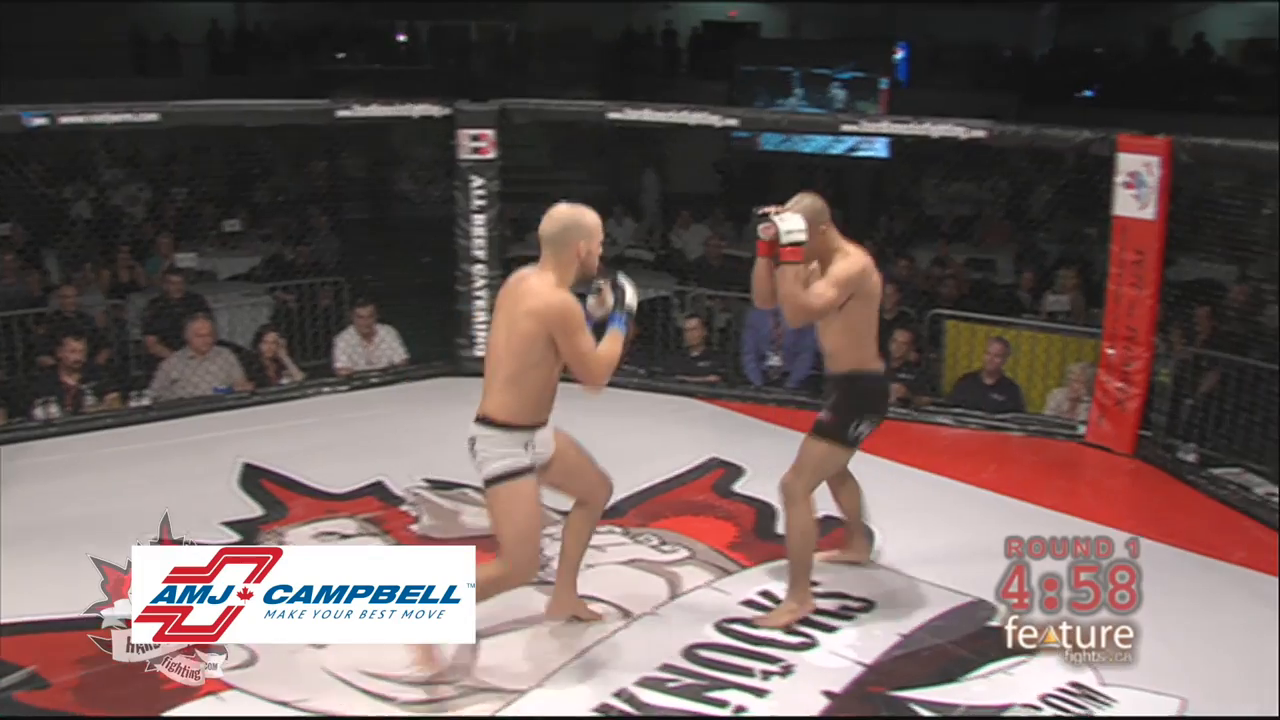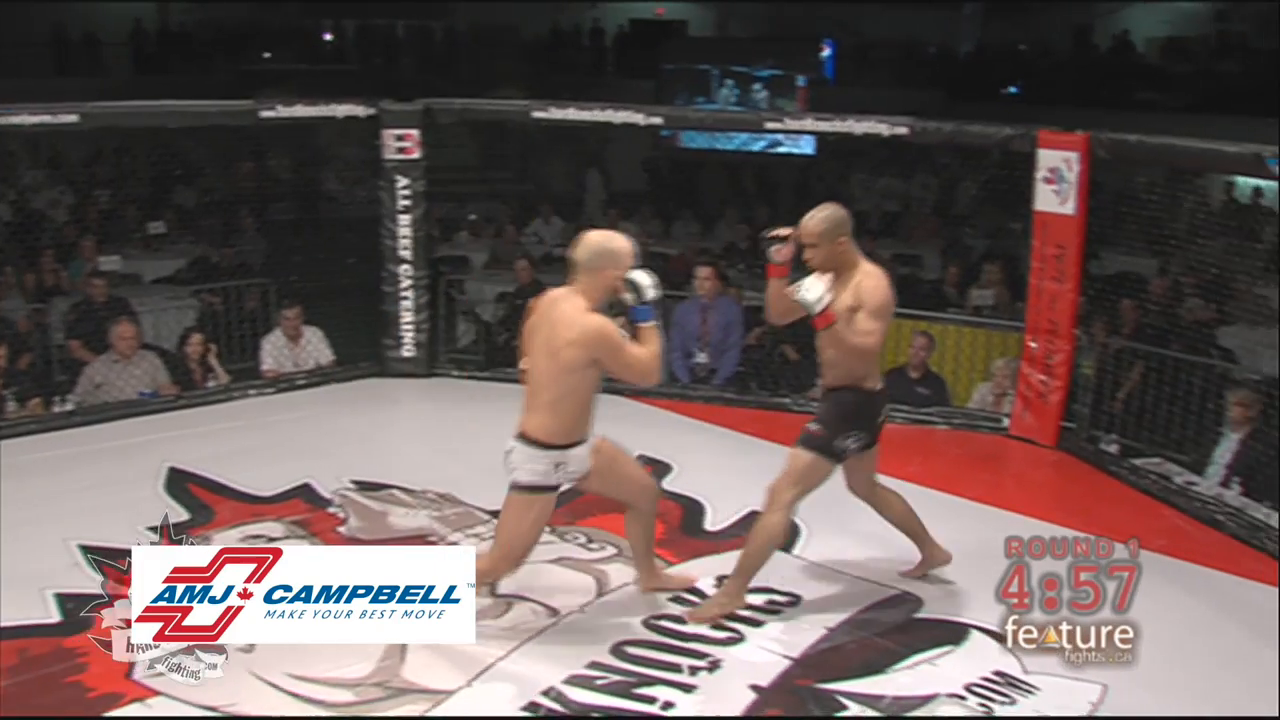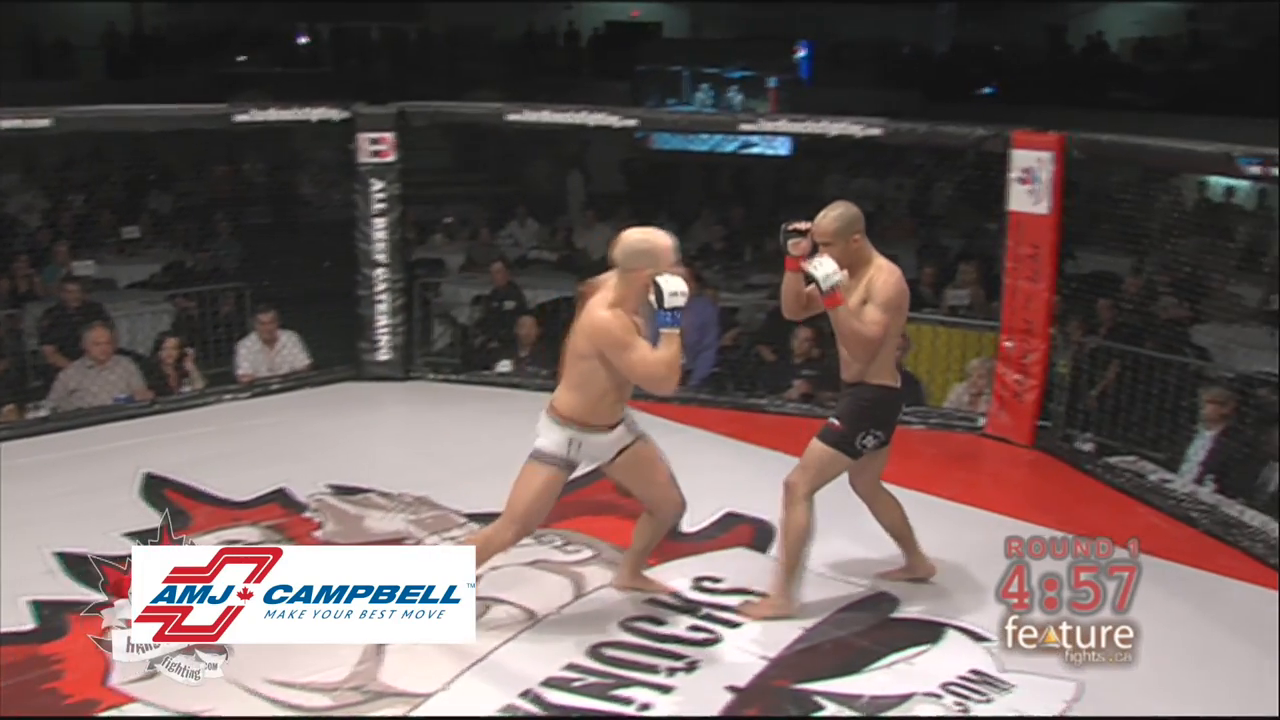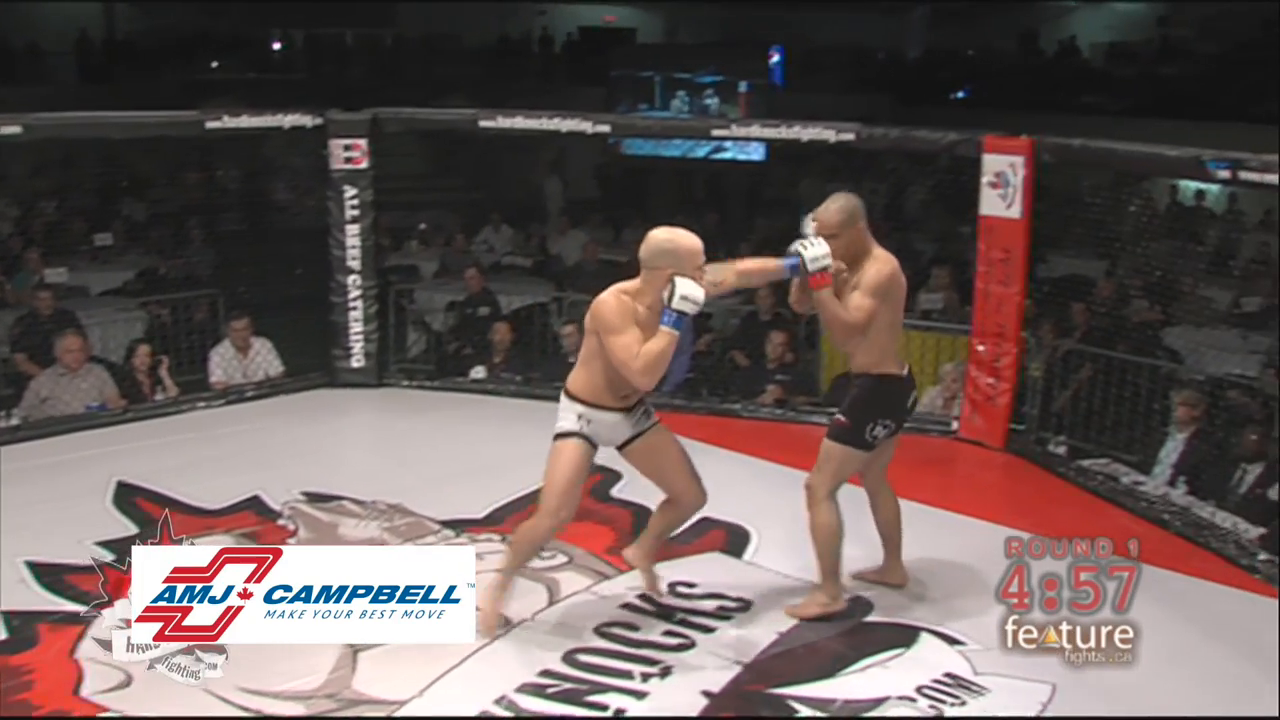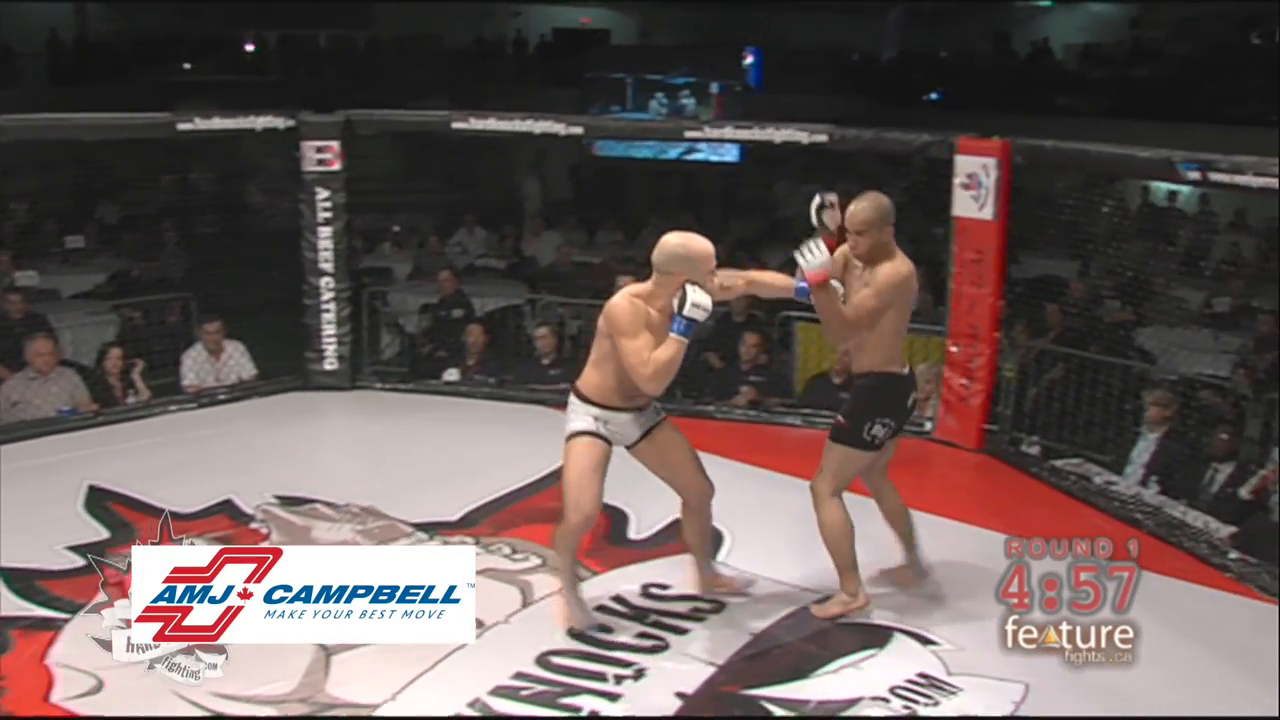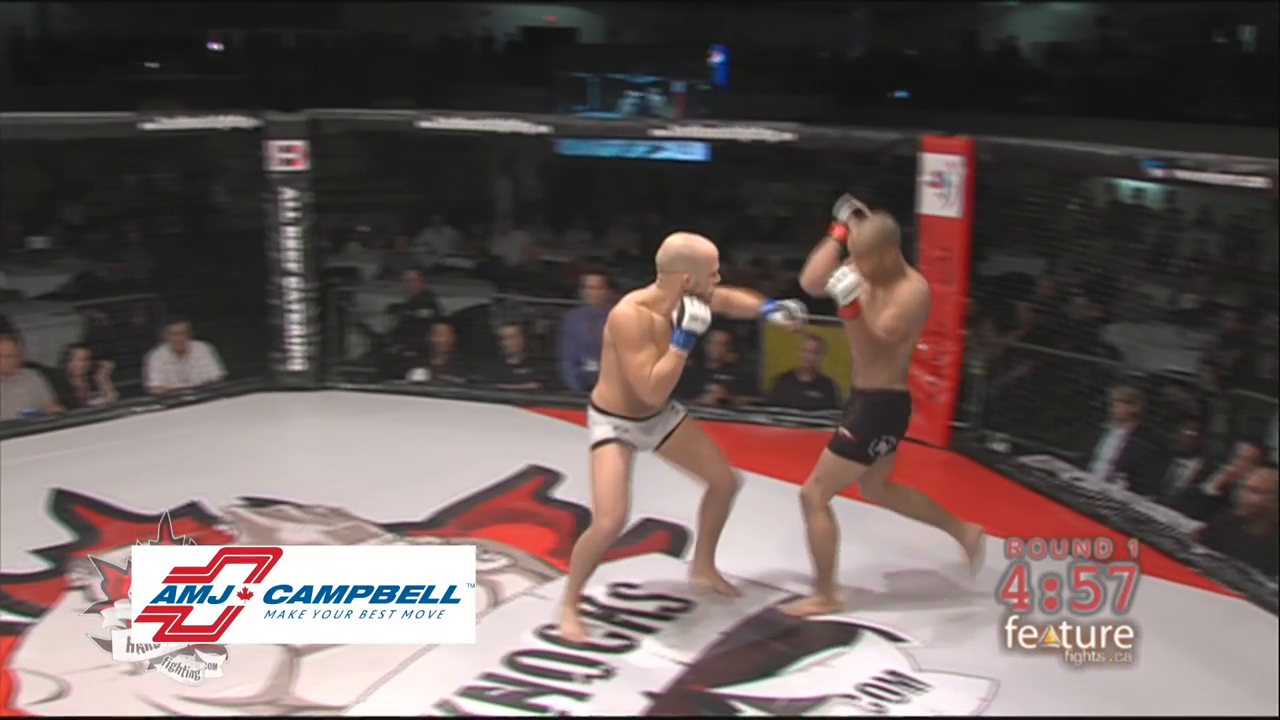
dt=0.3s
person 1, frame 1
left shoulder: (853, 267)
right shoulder: (820, 265)
left elbow: (794, 313)
right elbow: (763, 298)
left wrist: (791, 253)
right wrist: (766, 247)
left hip: (859, 390)
right hip: (851, 384)
left knee: (794, 486)
right knee: (832, 470)
left ankle: (799, 599)
right ankle: (858, 540)
person 1, frame 2
left shoulder: (871, 284)
right shoulder: (829, 277)
left elbow: (863, 358)
right elbow: (777, 317)
left wrist: (824, 314)
right wrist: (779, 269)
left hip: (855, 403)
right hip: (852, 401)
left knee: (781, 494)
right knee: (864, 486)
left ankle: (733, 593)
right ankle: (931, 552)
person 1, frame 3
left shoulder: (886, 281)
right shoulder: (845, 274)
left elbow: (863, 349)
right elbow: (793, 310)
left wrist: (834, 296)
right wrist: (795, 260)
left hip: (870, 400)
right hip: (868, 396)
left knee: (798, 486)
right knee: (867, 485)
left ankle: (782, 595)
right ankle: (917, 562)
person 1, frame 4
left shoulder: (880, 270)
right shoulder: (848, 264)
left elbow: (843, 332)
right elbow: (801, 304)
left wrist: (820, 276)
right wrist: (808, 254)
left hip: (879, 390)
right hip: (884, 387)
left knee: (819, 486)
right knee: (874, 481)
left ankle: (830, 593)
right ankle: (893, 567)
person 1, frame 5
left shoulder: (896, 272)
right shoulder: (855, 254)
left elbow: (843, 327)
right elbow: (803, 278)
left wrist: (820, 283)
right wrist: (823, 228)
left hip: (879, 390)
right hip: (887, 386)
left knee: (824, 489)
right knee: (874, 479)
left ankle: (851, 593)
right ankle: (912, 561)
person 1, frame 6
left shoulder: (912, 291)
right shoulder: (864, 273)
left elbow: (874, 350)
right elbow: (810, 283)
left wrist: (850, 307)
right wrist: (839, 232)
left hip: (880, 405)
right hip: (871, 400)
left knee: (814, 495)
right knee: (877, 488)
left ankle: (824, 596)
right ankle: (964, 533)
person 2, frame 1
left shoulder: (523, 280)
right shoulder: (556, 305)
right elbow: (595, 376)
left wrist: (594, 313)
right wrist: (619, 321)
left hip: (531, 432)
right hip: (504, 442)
left knee: (597, 490)
right knee: (519, 566)
left ankle: (565, 599)
person 2, frame 2
left shoulder: (551, 301)
right shoulder: (594, 327)
left elbow: (530, 348)
right elbow: (648, 375)
right wrist: (646, 311)
left hip: (575, 444)
right hip: (544, 456)
left knee: (645, 494)
right knee: (503, 560)
left ankle: (650, 574)
person 2, frame 3
left shoulder: (613, 283)
right shoulder: (606, 322)
left elbow: (588, 289)
right elbow: (665, 383)
right wrist: (670, 316)
left hip: (614, 430)
right hip: (565, 436)
left knee: (670, 505)
right knee: (511, 531)
left ankle: (630, 573)
person 2, frame 4
left shoulder: (671, 290)
right shoulder: (613, 305)
right elbow: (642, 376)
right wrist: (677, 318)
left hip: (633, 413)
right hip: (586, 414)
left knee: (692, 495)
right knee: (553, 518)
left ankle: (643, 553)
right ankle: (498, 590)
person 2, frame 5
left shoulder: (688, 293)
right shoulder: (625, 308)
left elbow: (747, 280)
right elbow: (653, 381)
left wrist: (806, 286)
right wrist: (684, 325)
left hip: (641, 413)
right hip: (593, 414)
left knee: (699, 492)
right knee: (582, 514)
left ankle: (708, 576)
right ankle: (569, 588)
person 2, frame 6
left shoulder: (685, 299)
right shoulder: (629, 316)
left elbow: (725, 299)
right elbow: (652, 391)
left wrist: (769, 309)
right wrist: (685, 338)
left hip: (660, 417)
right hip: (613, 422)
left knee: (726, 481)
right knee: (610, 521)
left ankle: (703, 568)
right ankle: (569, 604)
